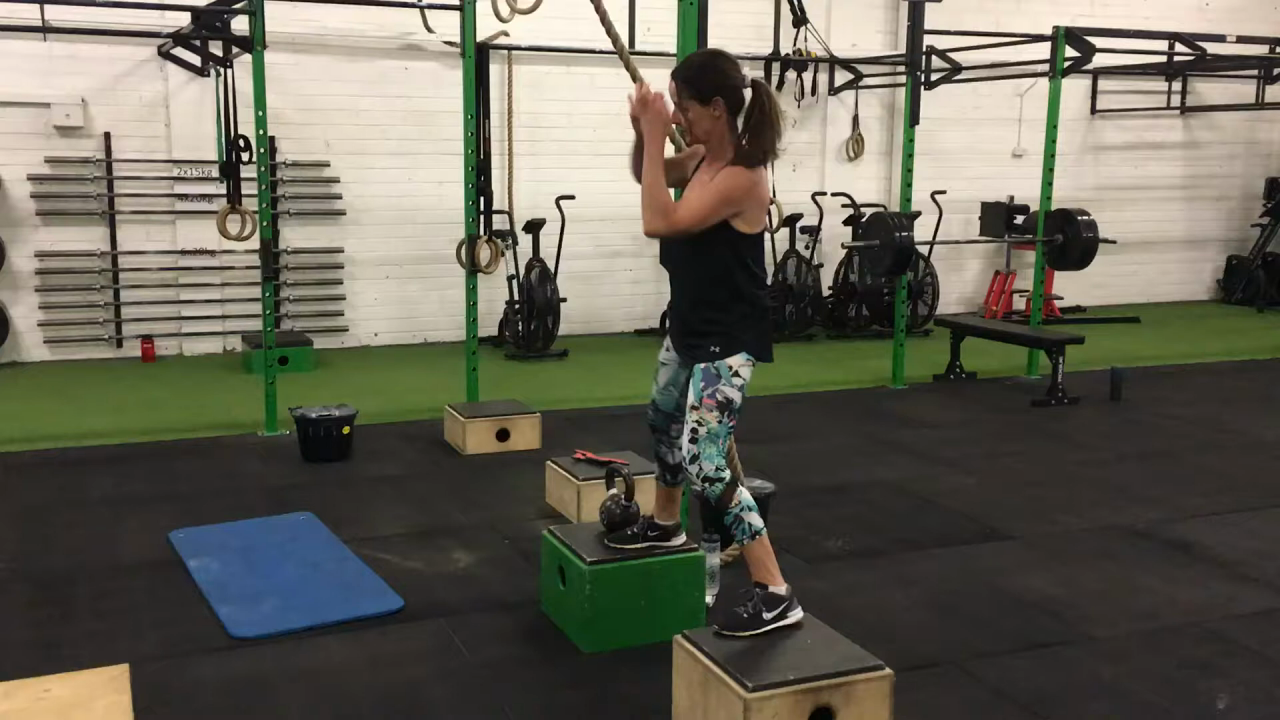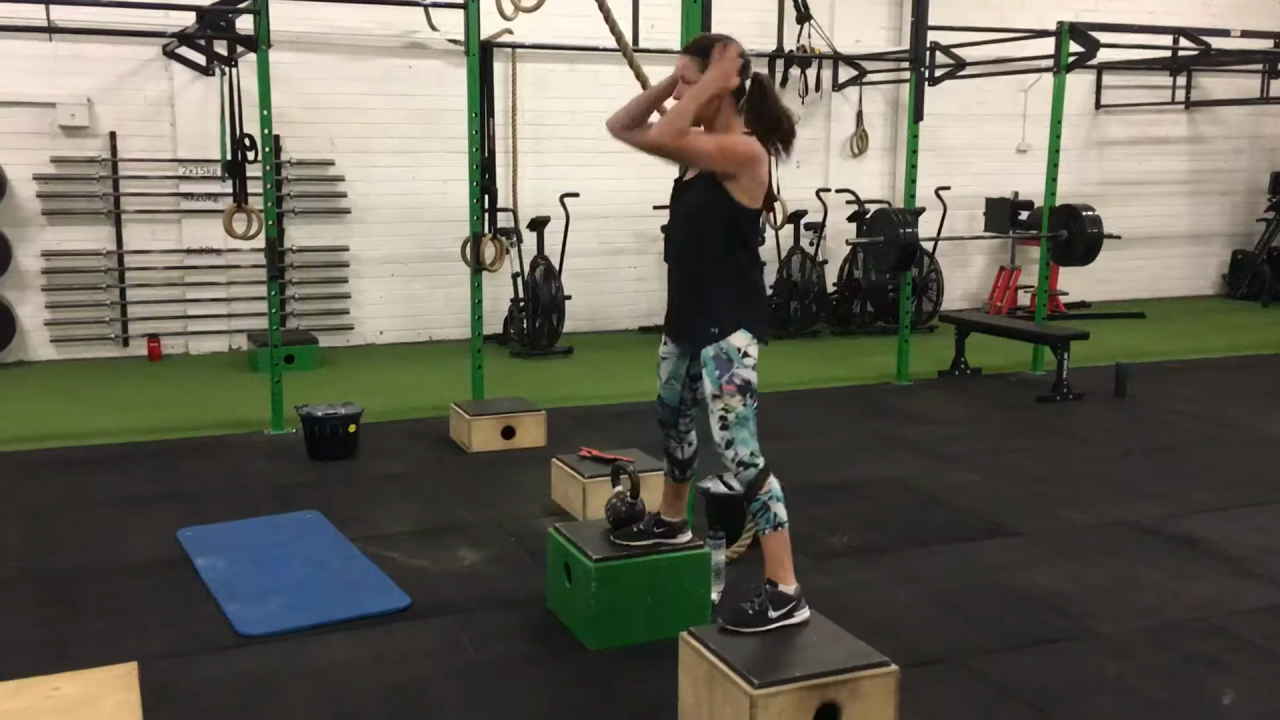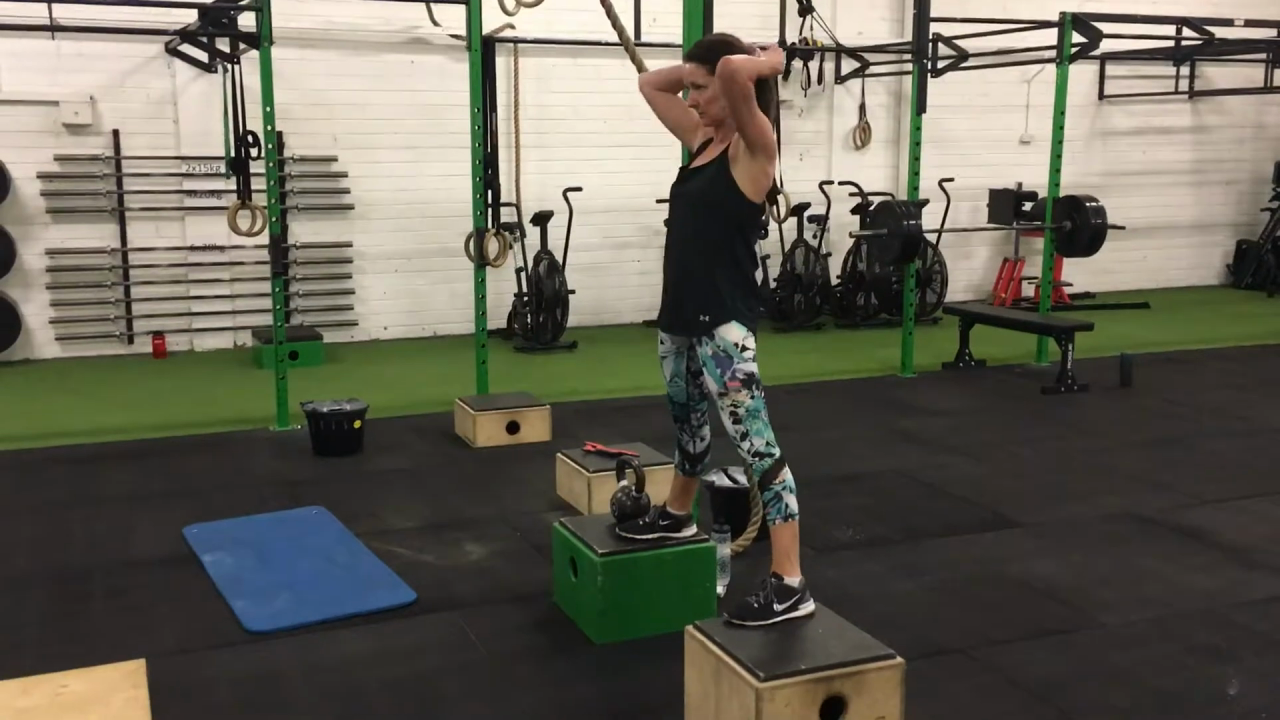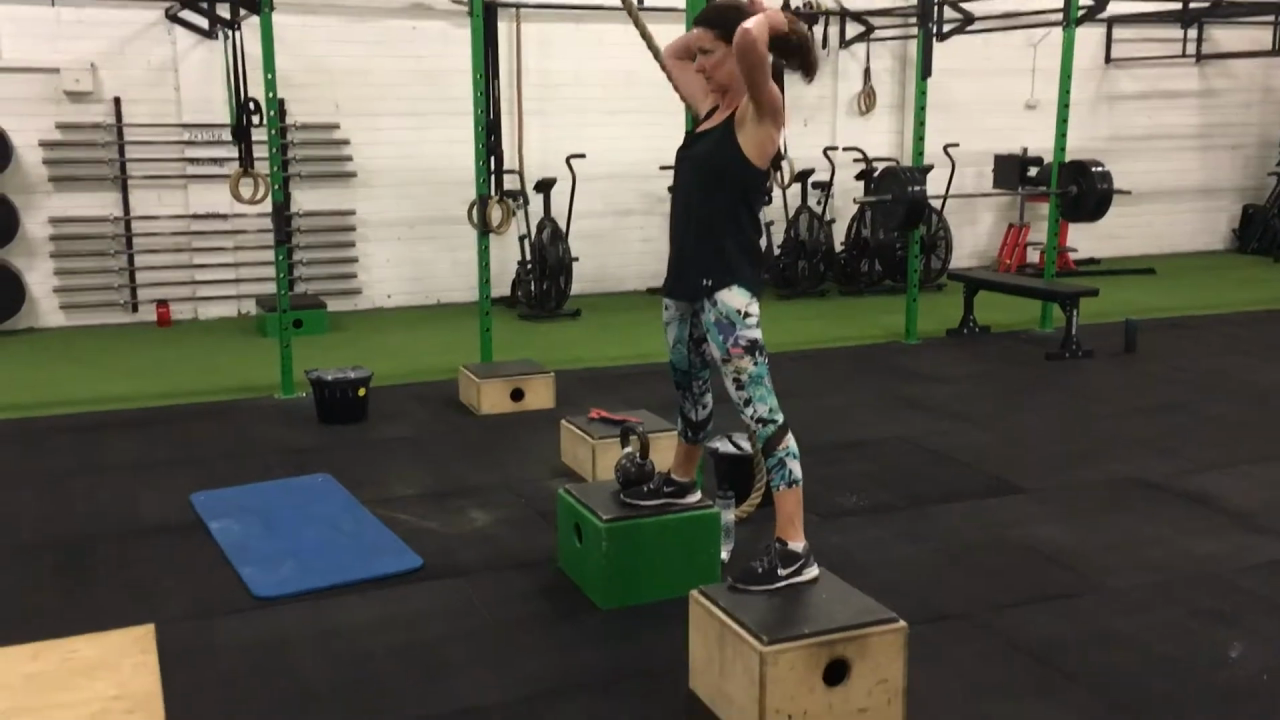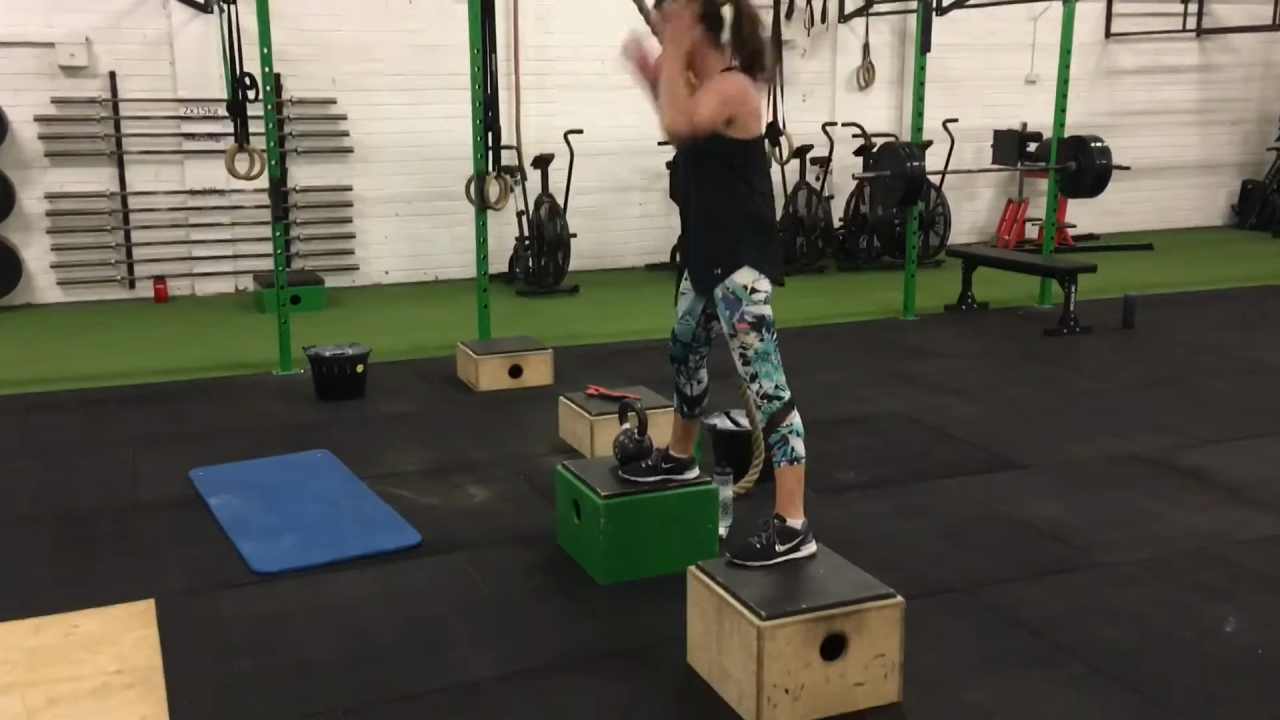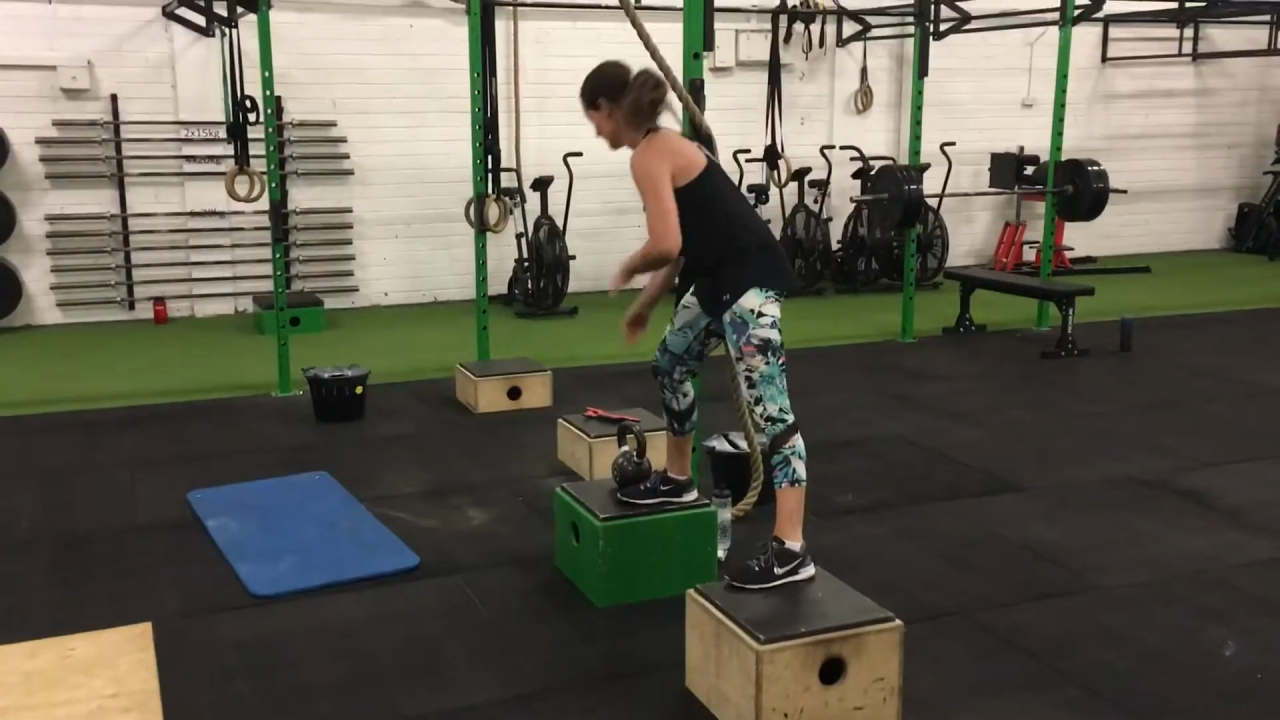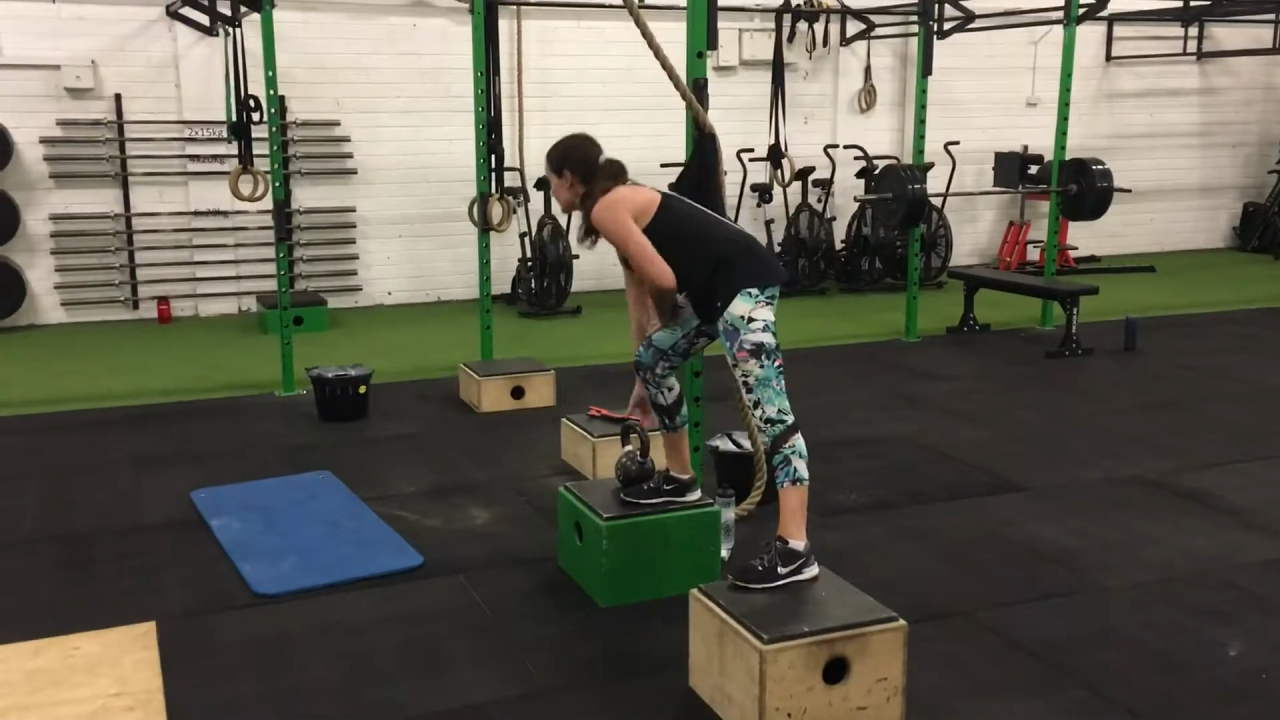
dt=0.3s
person 1, frame 1
left shoulder: (741, 178)
right shoulder: (704, 160)
left elbow: (657, 223)
right elbow: (649, 177)
left wrist: (658, 138)
right wrist: (644, 133)
left hip: (729, 341)
right hip: (690, 329)
left knee: (705, 464)
right knee: (663, 422)
left ankle: (776, 595)
right ankle: (665, 524)
person 1, frame 2
left shoulder: (743, 150)
right shoulder: (702, 144)
left elbow: (662, 138)
right elbow: (620, 128)
left wrist: (705, 85)
right wrist: (668, 84)
left hip: (728, 325)
right hip: (687, 317)
left knee: (738, 451)
right knee: (672, 419)
left ankle: (785, 592)
right ankle: (671, 520)
person 1, frame 3
left shoulder: (754, 146)
right shoulder: (703, 139)
left elbow: (734, 72)
right elbow: (651, 83)
left wrist: (764, 62)
right wrist: (693, 73)
left hip: (722, 318)
right hip: (681, 311)
left knee: (756, 444)
right knee: (687, 419)
left ankle: (790, 585)
right ankle: (677, 513)
person 1, frame 4
left shoulder: (761, 111)
right shoulder: (712, 105)
right elbow: (672, 53)
left hip: (726, 283)
right hip: (686, 278)
left knee: (760, 410)
right knee: (689, 386)
left ankle: (794, 551)
right ankle: (681, 481)
person 1, frame 5
left shoulder: (732, 86)
right shoulder: (711, 83)
left elbow: (675, 126)
right elbow: (688, 139)
left wrist: (675, 59)
right wrist: (654, 72)
left hip: (744, 260)
right hip: (709, 255)
left knee: (765, 387)
right knee: (684, 352)
left ankle: (793, 527)
right ankle: (678, 457)
person 1, frame 6
left shoulder: (648, 154)
right shoulder: (660, 146)
left elbow: (666, 245)
right elbow: (684, 241)
left wrist: (628, 271)
right wrist: (647, 300)
left hip: (750, 279)
right hip: (717, 279)
left knee: (768, 409)
right knee: (670, 363)
left ankle: (791, 550)
right ankle: (678, 478)
person 1, frame 7
left shoulder: (606, 209)
right shoulder: (619, 206)
left elbow: (662, 280)
right elbow: (642, 296)
left wrist: (665, 316)
right wrist: (642, 384)
left hip: (745, 282)
right hip: (712, 289)
left knee: (769, 409)
right knee: (652, 358)
left ankle: (794, 550)
right ankle: (679, 477)
